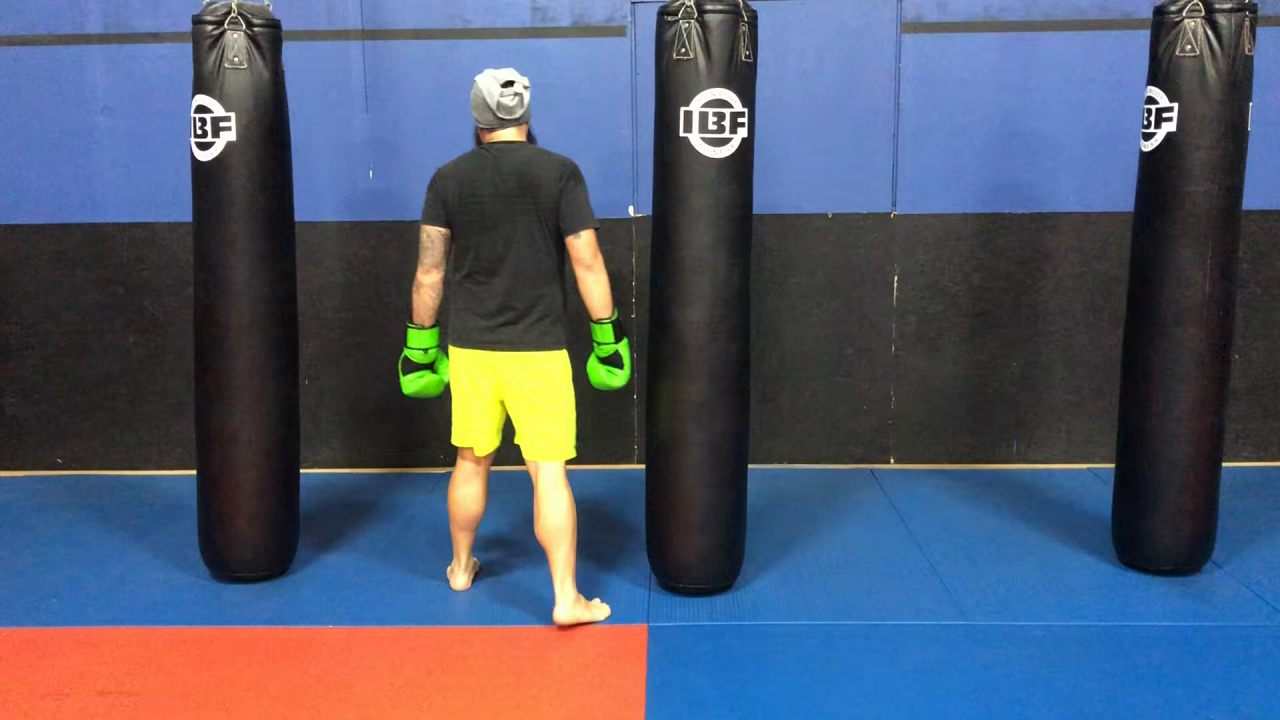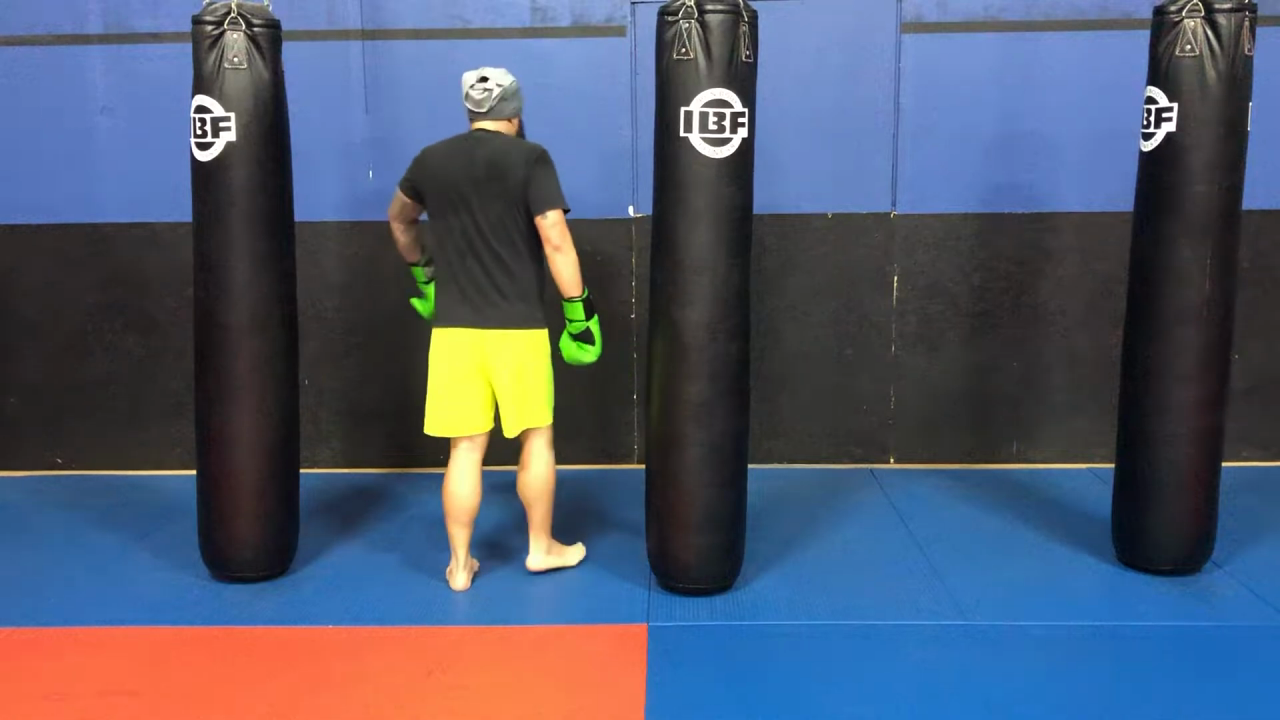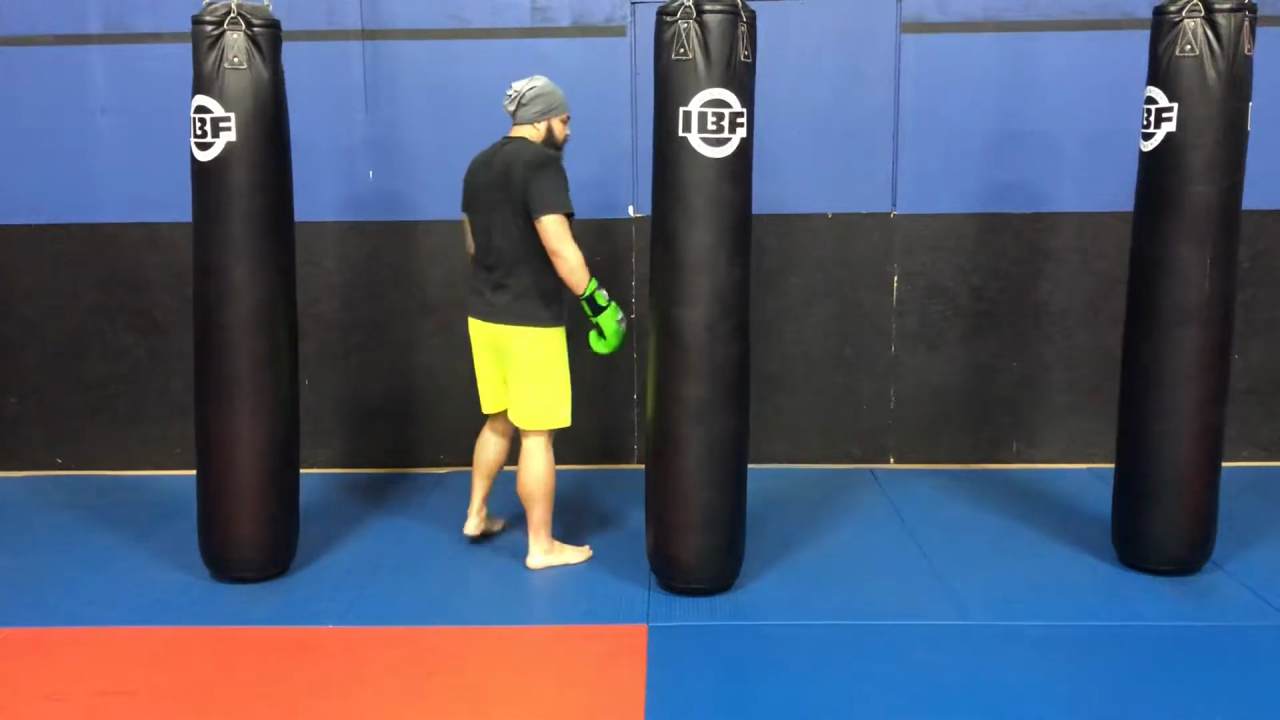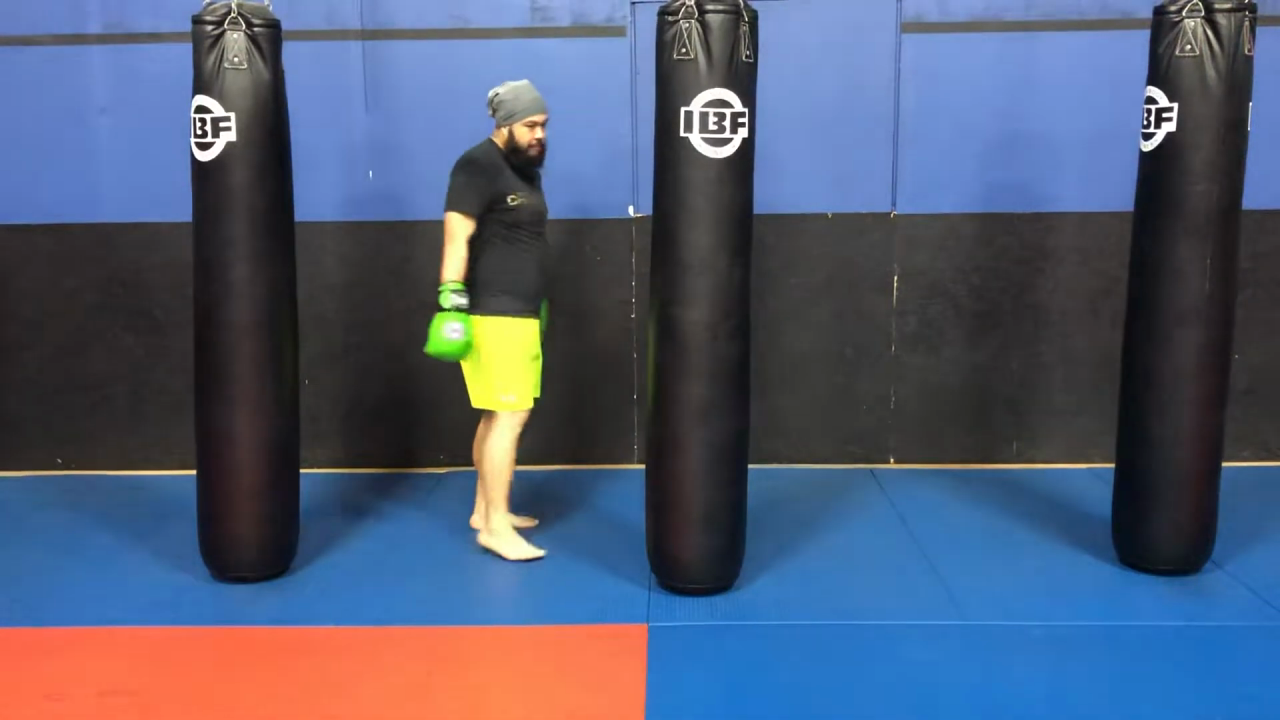
dt=0.5s
person 1, frame 1
left shoulder: (449, 178)
right shoulder: (560, 172)
left elbow: (429, 271)
right elbow: (588, 262)
left wrist: (420, 342)
right wrist: (608, 334)
left hip: (470, 347)
right hip: (539, 349)
left knee: (472, 462)
right knee: (550, 471)
left ankle: (461, 566)
right ankle: (568, 598)
person 1, frame 2
left shoulder: (432, 160)
right shoulder: (530, 159)
left elbow: (398, 219)
right elbow: (557, 242)
left wrist: (422, 270)
right wrist: (580, 310)
left hip: (453, 328)
right hip: (518, 328)
left knee: (465, 449)
right knee: (536, 437)
left ankle: (460, 564)
right ankle: (542, 547)
person 1, frame 3
left shoulder: (480, 164)
right shoulder: (540, 162)
right elbow: (557, 244)
right wrist: (597, 301)
left hip: (485, 315)
right hip: (531, 322)
left knee: (499, 420)
right knee: (537, 433)
left ankle: (477, 513)
right ankle: (542, 546)
person 1, frame 4
left shoulder: (525, 169)
right shoulder: (478, 167)
right elbow: (457, 239)
left wrist: (539, 298)
right wrist: (452, 304)
left hip: (518, 312)
right hip: (493, 315)
left knee: (498, 415)
right knee: (511, 415)
left ankle: (487, 508)
right ankle: (494, 524)
